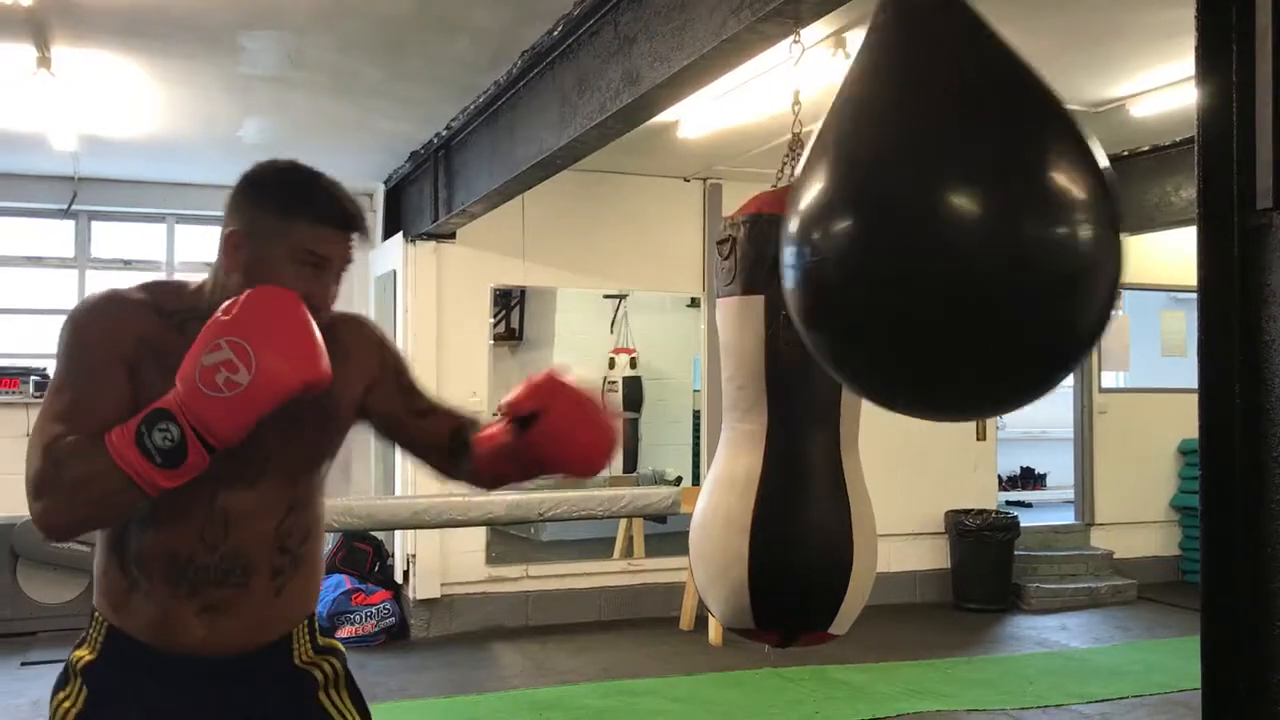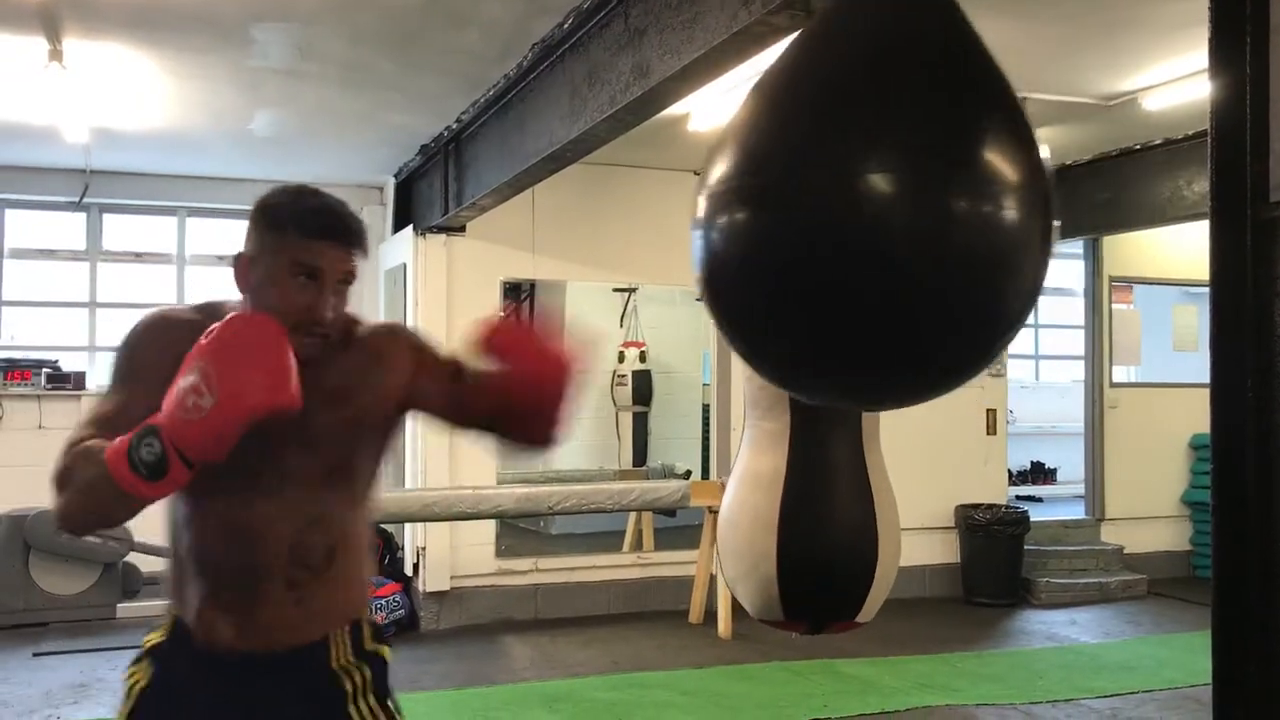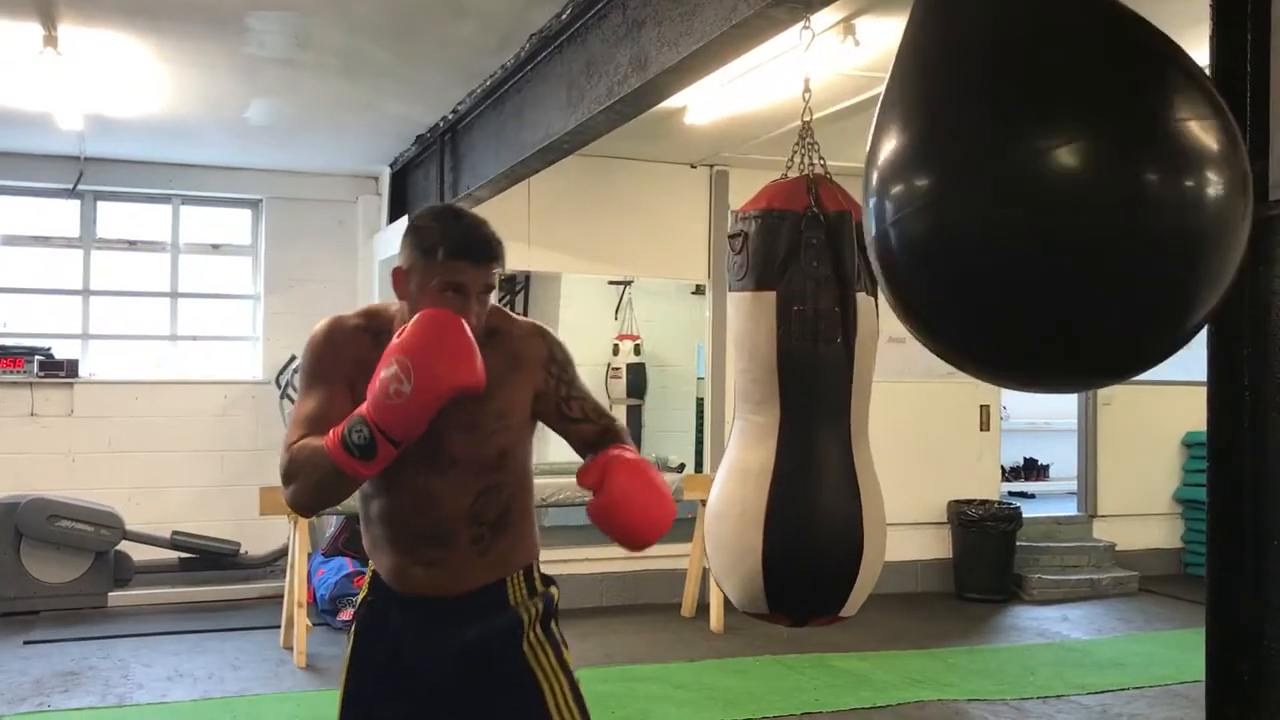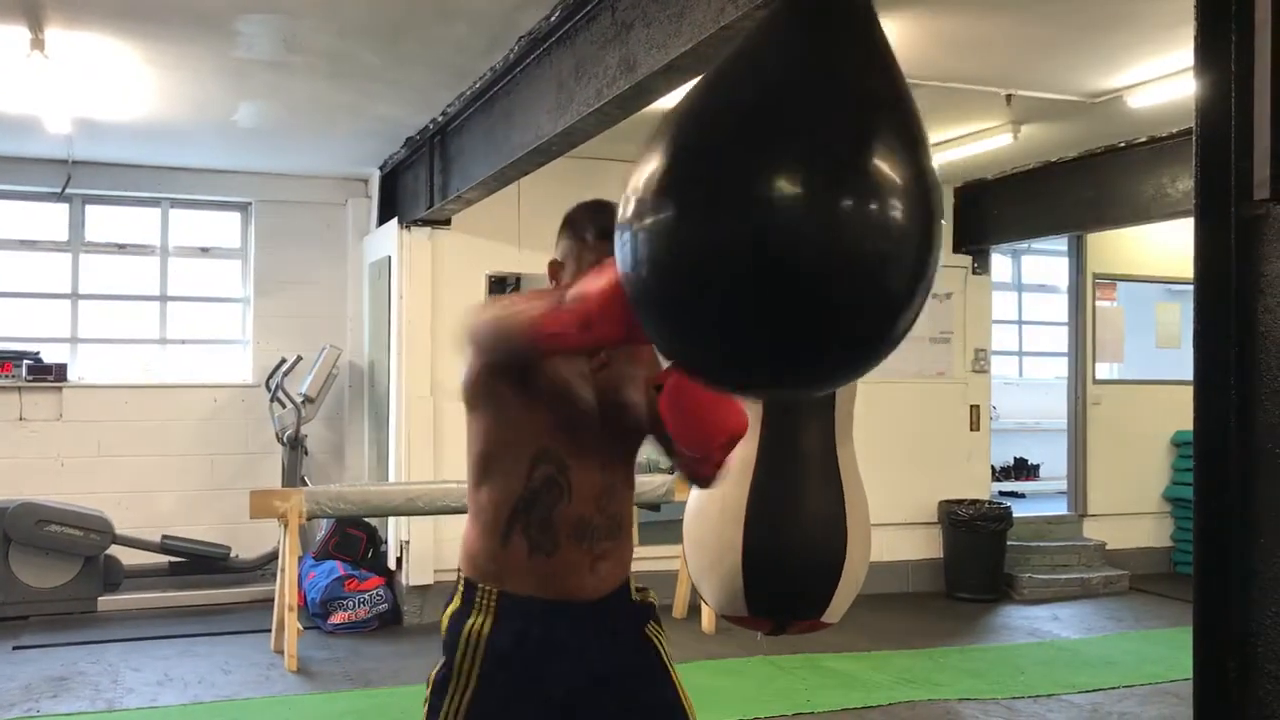
dt=0.7s
person 1, frame 1
left shoulder: (351, 348)
right shoulder: (116, 325)
left elbow: (457, 448)
right elbow: (55, 507)
left wrist: (528, 432)
right wrist: (188, 418)
person 1, frame 2
left shoulder: (383, 359)
right shoulder: (169, 342)
left elbow: (529, 423)
right elbow: (75, 503)
left wrist: (534, 385)
right wrist: (176, 436)
left hip: (324, 672)
right hip: (189, 665)
person 1, frame 3
left shoulder: (528, 351)
right shoulder: (344, 344)
left elbow: (601, 436)
right elbow: (300, 489)
left wrist: (623, 476)
right wrist: (384, 418)
left hip: (500, 614)
right hip: (391, 613)
person 1, frame 4
left shoulder: (637, 354)
right shoulder: (506, 337)
left elbow: (699, 471)
right elbow: (513, 326)
left wrist: (706, 432)
right wrist: (593, 311)
left hip: (613, 616)
right hip: (505, 624)
